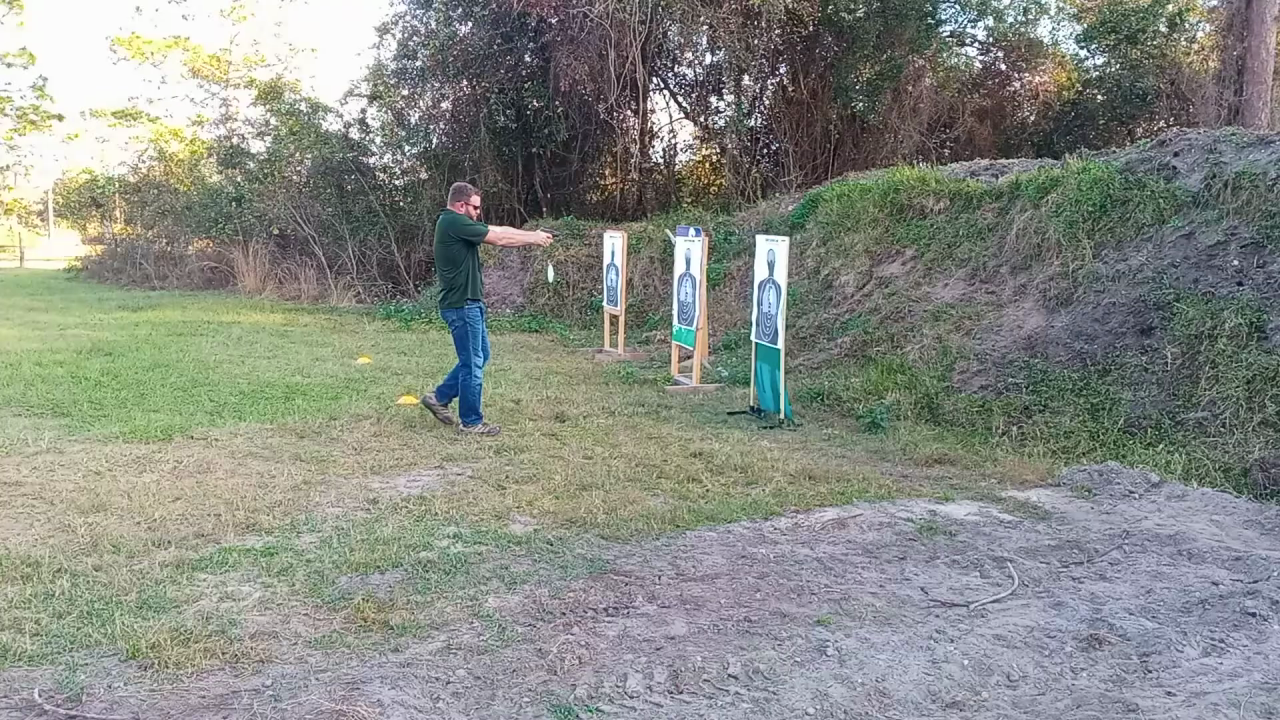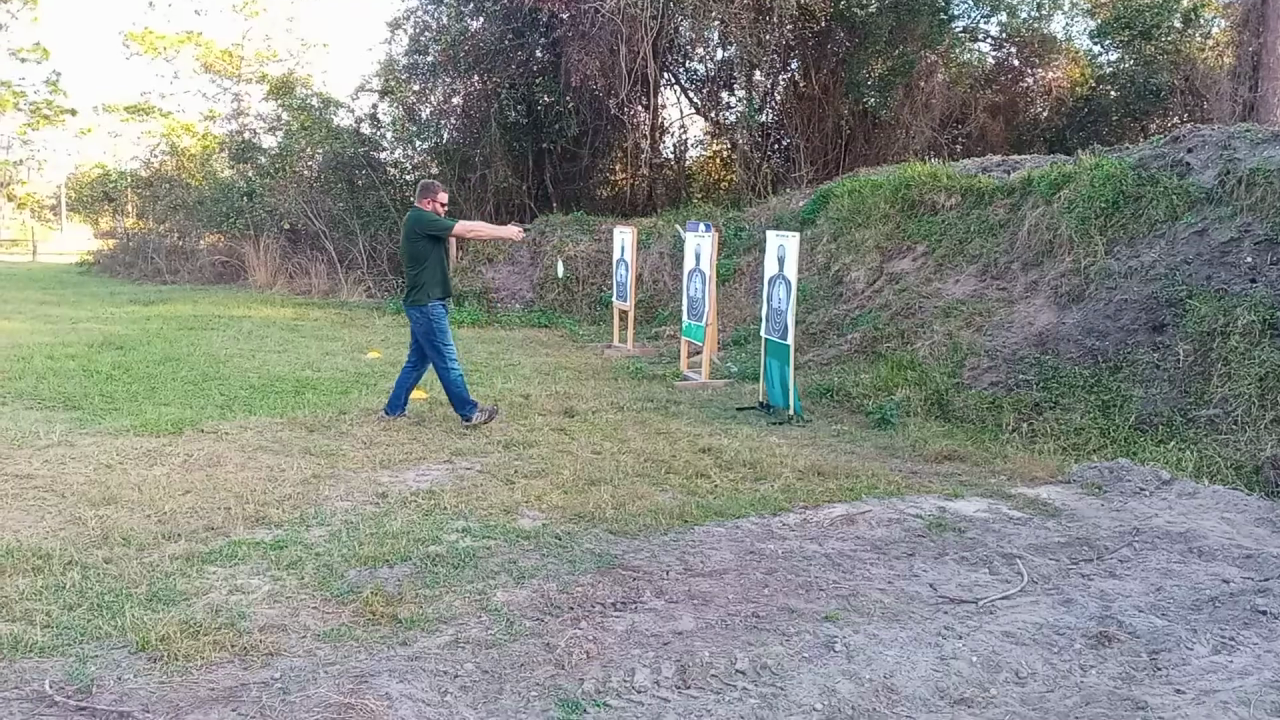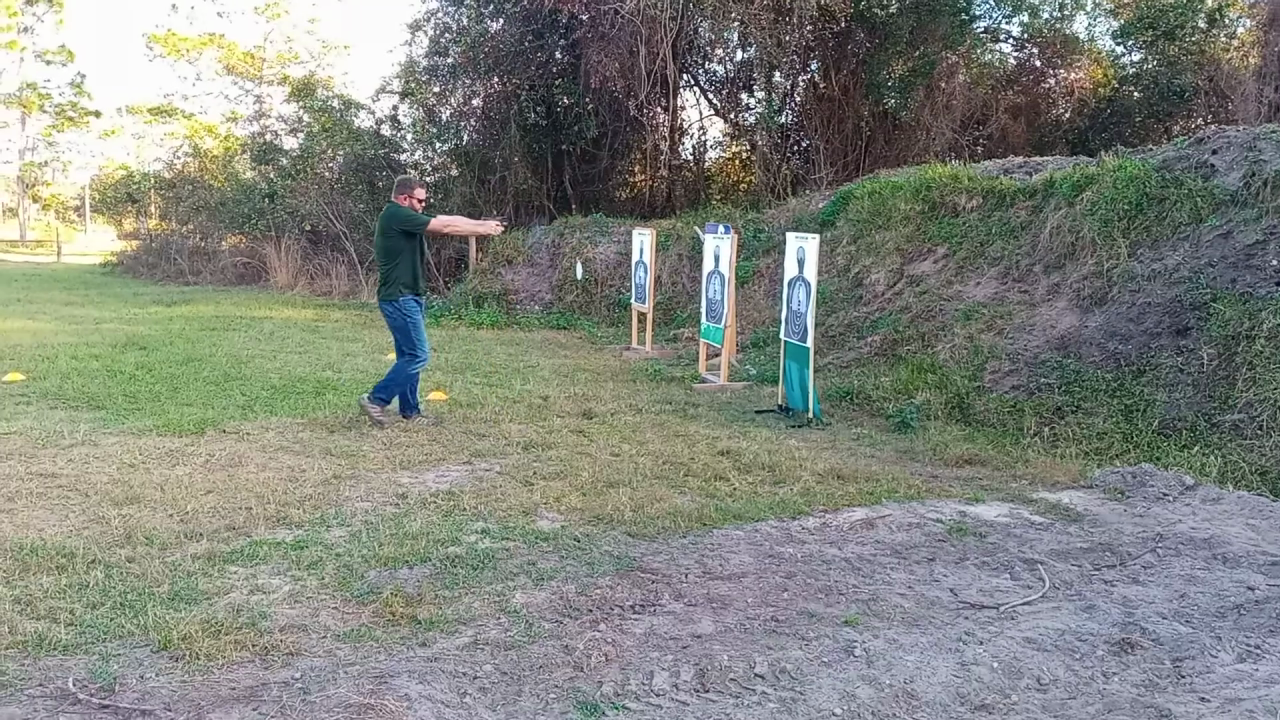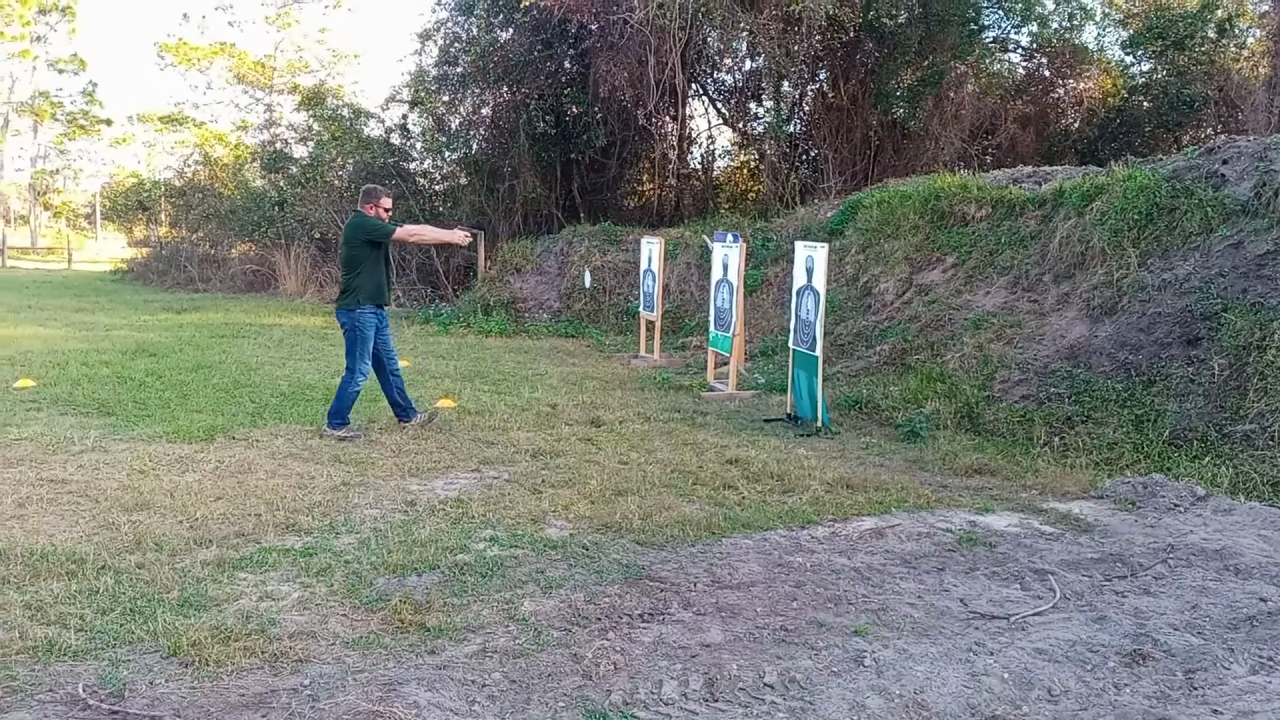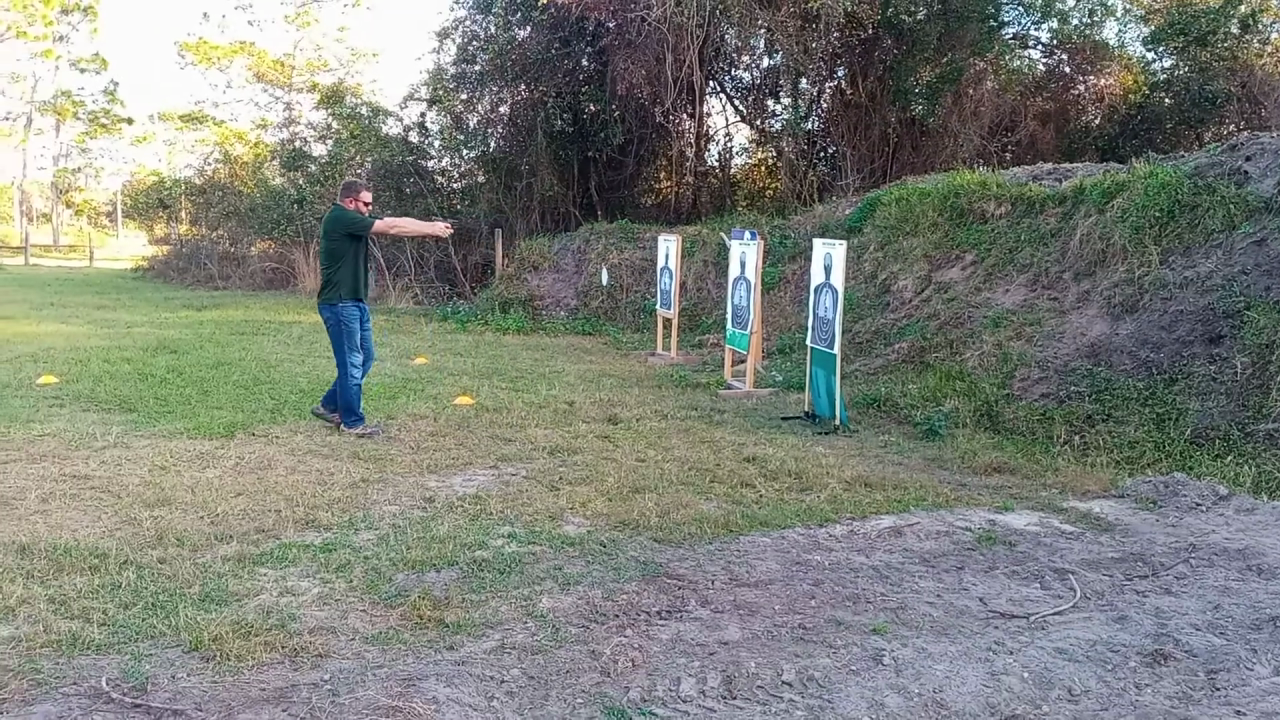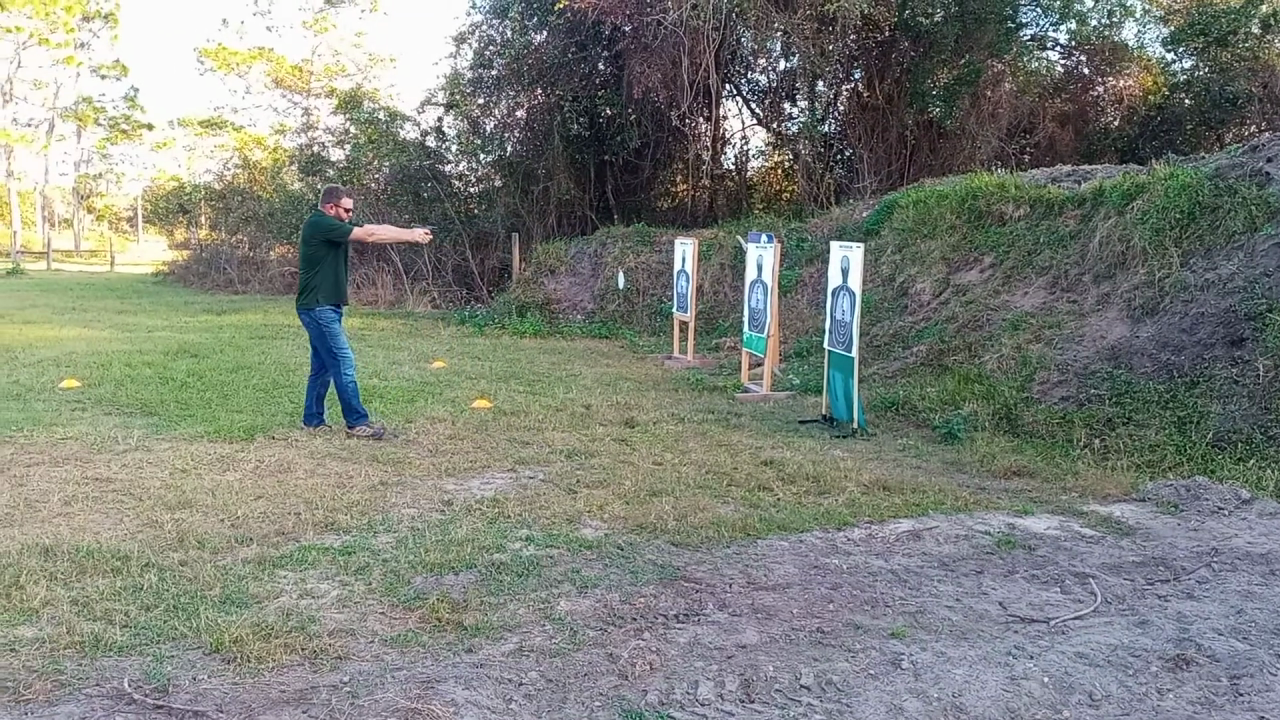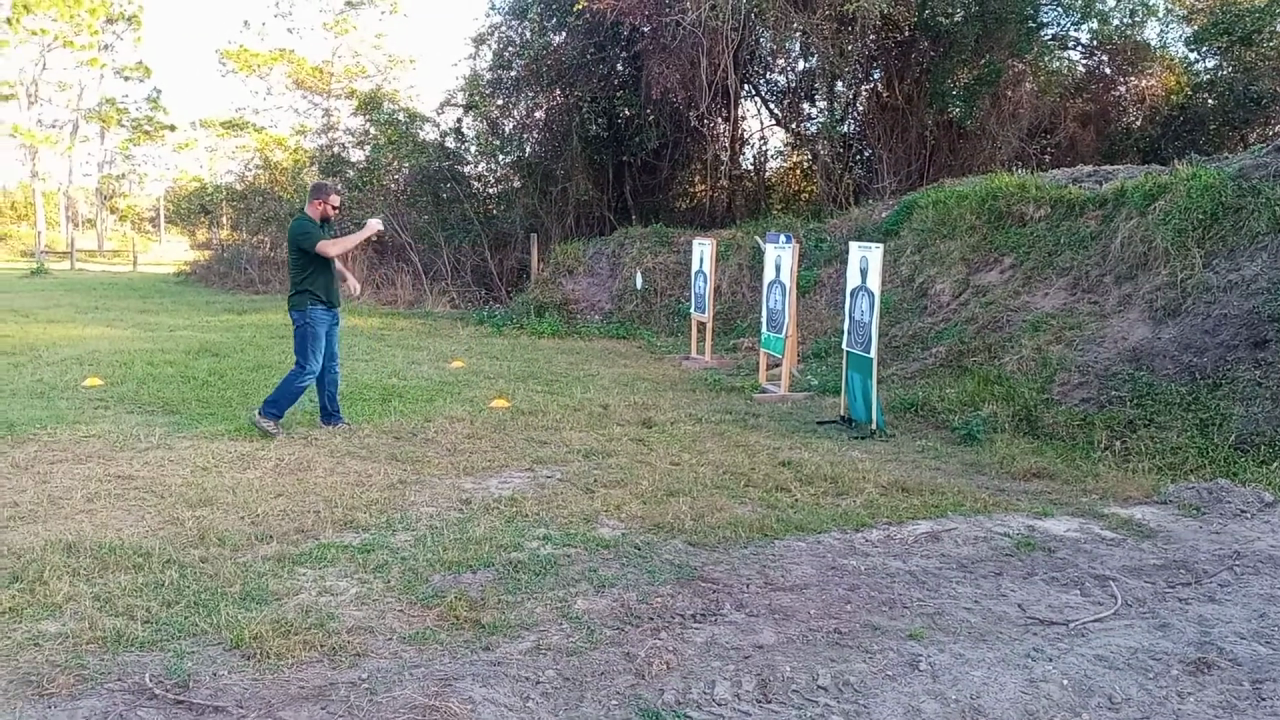
dt=0.3s
person 1, frame 1
left shoulder: (455, 223)
right shoulder: (454, 224)
left elbow: (500, 230)
right elbow: (500, 238)
left wrist: (533, 235)
right wrist: (534, 239)
left hip: (463, 304)
right hip: (462, 306)
left knee: (475, 359)
right knee: (473, 363)
left ankle: (440, 397)
right ankle: (471, 422)
person 1, frame 2
left shoulder: (425, 220)
right shoulder: (421, 220)
left elbow: (469, 225)
right elbow: (468, 231)
left wrist: (505, 230)
right wrist: (505, 233)
left hip: (423, 302)
right hip: (427, 303)
left knee: (419, 360)
right knee: (447, 359)
left ankle: (393, 410)
right ankle: (469, 412)
person 1, frame 3
left shoulder: (406, 217)
right shoulder: (396, 216)
left elbow: (447, 220)
right elbow: (445, 227)
left wrist: (484, 225)
right wrist: (484, 229)
left hip: (406, 298)
right hip: (399, 300)
left knee: (414, 355)
right knee: (415, 355)
left ankle: (410, 411)
right ankle: (375, 401)
person 1, frame 4
left shoulder: (374, 226)
right shoulder: (361, 225)
left elbow: (413, 229)
right elbow: (410, 236)
left wrist: (451, 234)
right wrist: (451, 238)
left hip: (373, 309)
right hip: (358, 311)
left knee: (388, 364)
right knee: (358, 370)
left ankle: (407, 415)
right ankle: (335, 424)
person 1, frame 5
left shoulder: (353, 220)
right shoulder: (340, 219)
left elbow: (395, 221)
right elbow: (392, 228)
left wrist: (431, 226)
right wrist: (432, 229)
left hip: (352, 302)
right hip: (339, 305)
left knee: (362, 360)
right knee: (351, 363)
left ankle: (330, 407)
right ankle: (352, 422)
person 1, frame 6
left shoulder: (333, 226)
right shoulder: (319, 224)
left elbow: (372, 229)
right elbow: (368, 235)
left wrist: (411, 233)
right wrist: (410, 236)
left hip: (325, 307)
right hip: (318, 308)
left knee: (323, 366)
right knee: (343, 363)
left ankle: (313, 420)
right ankle: (357, 422)
person 1, frame 7
left shoulder: (322, 225)
right shoulder: (302, 227)
left elbow: (333, 257)
right elbow: (332, 249)
left wrist: (347, 276)
right wrist: (366, 232)
left hip: (327, 307)
right hip: (310, 309)
left knee: (330, 365)
right knee: (308, 367)
left ankle: (331, 418)
right ankle: (267, 414)
